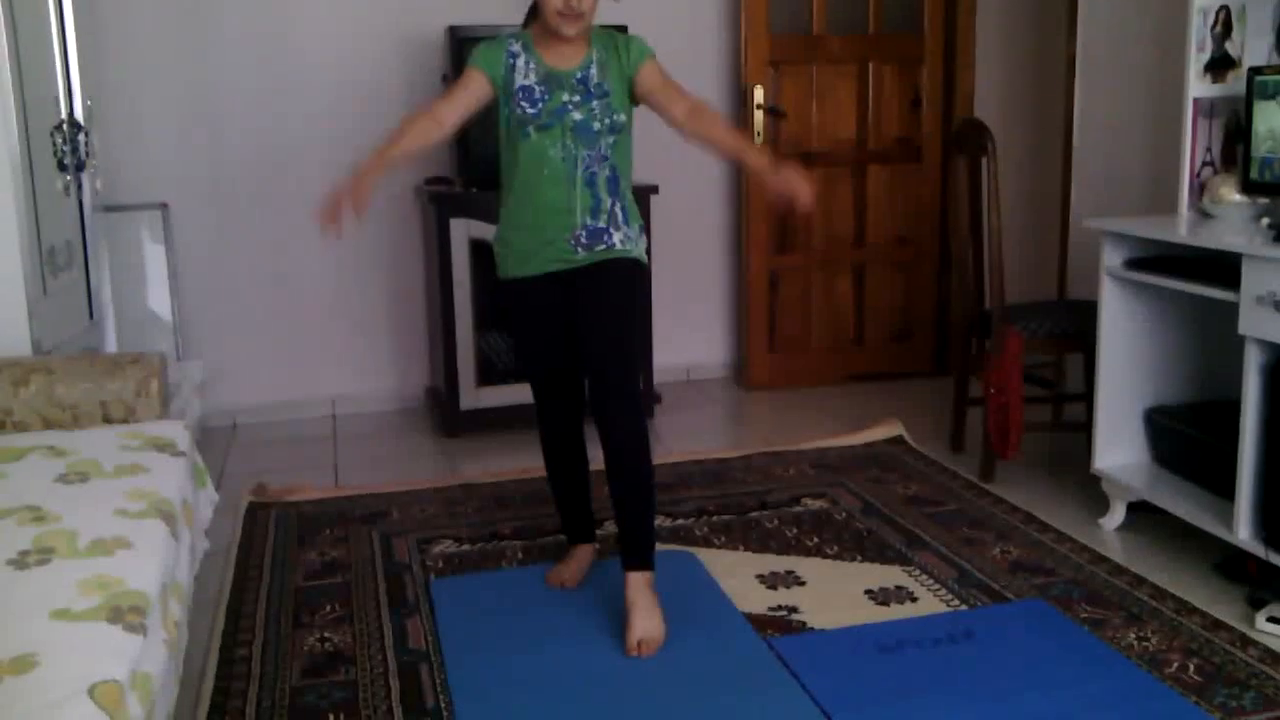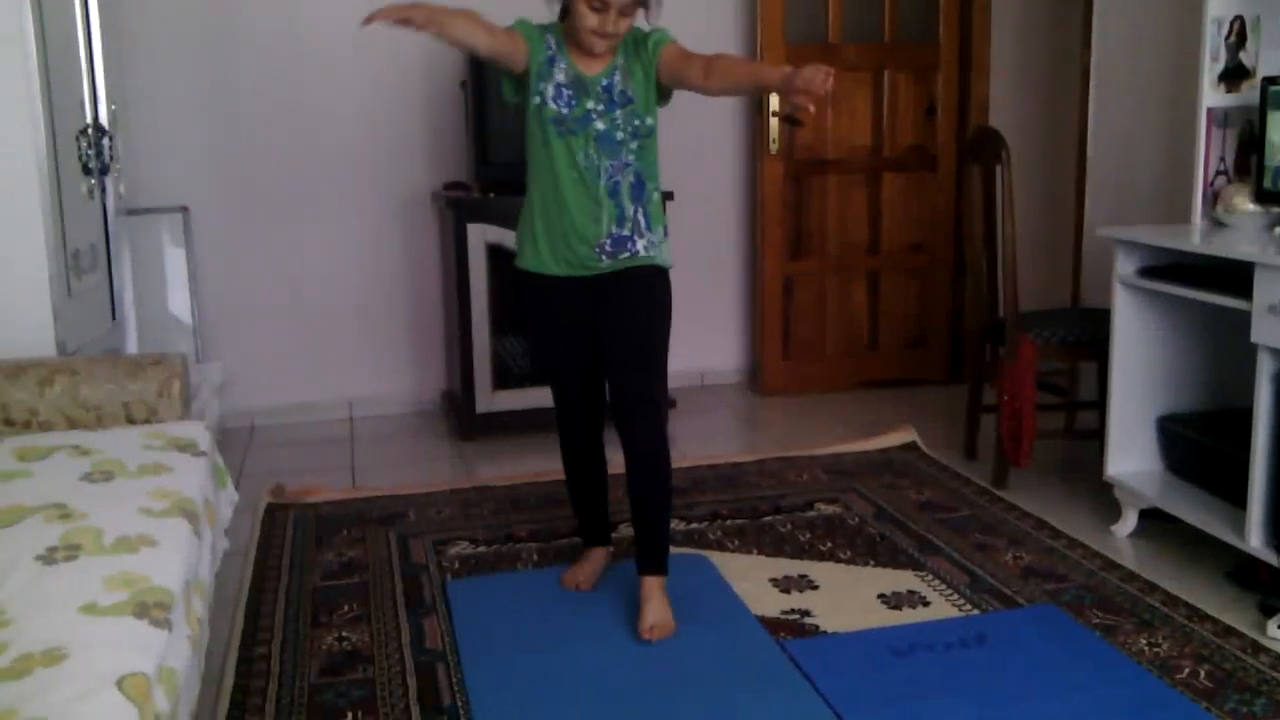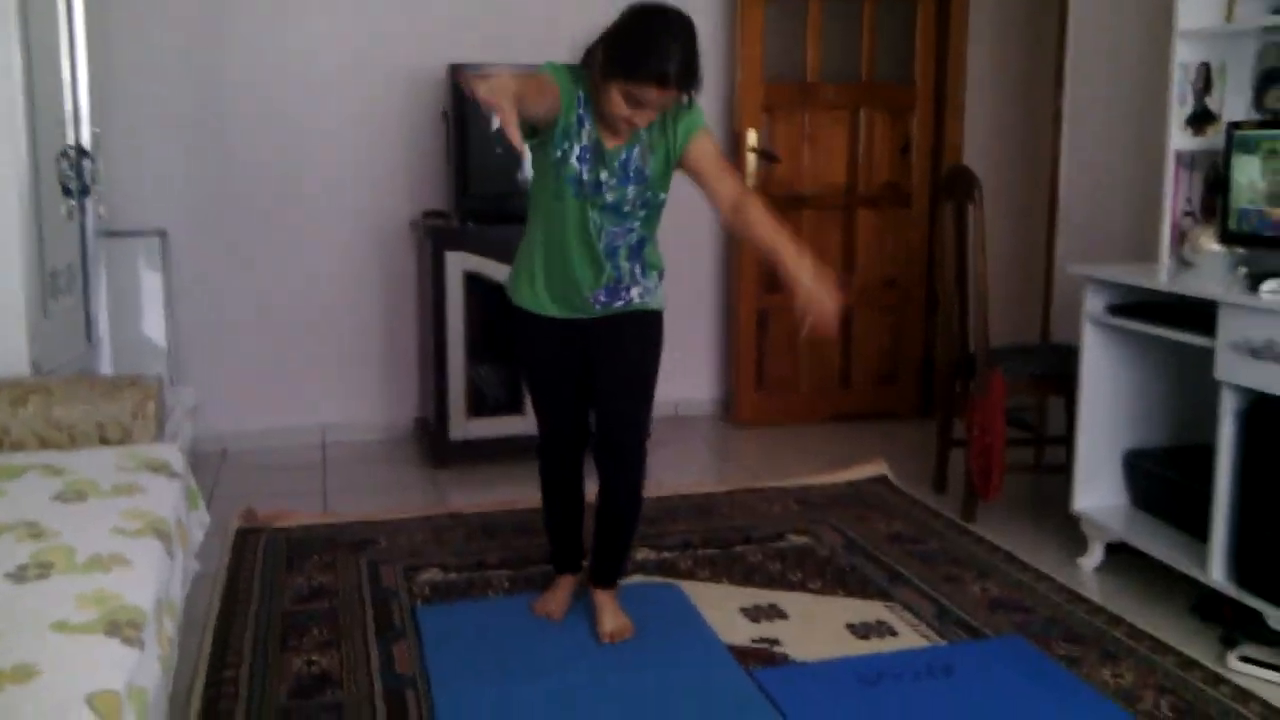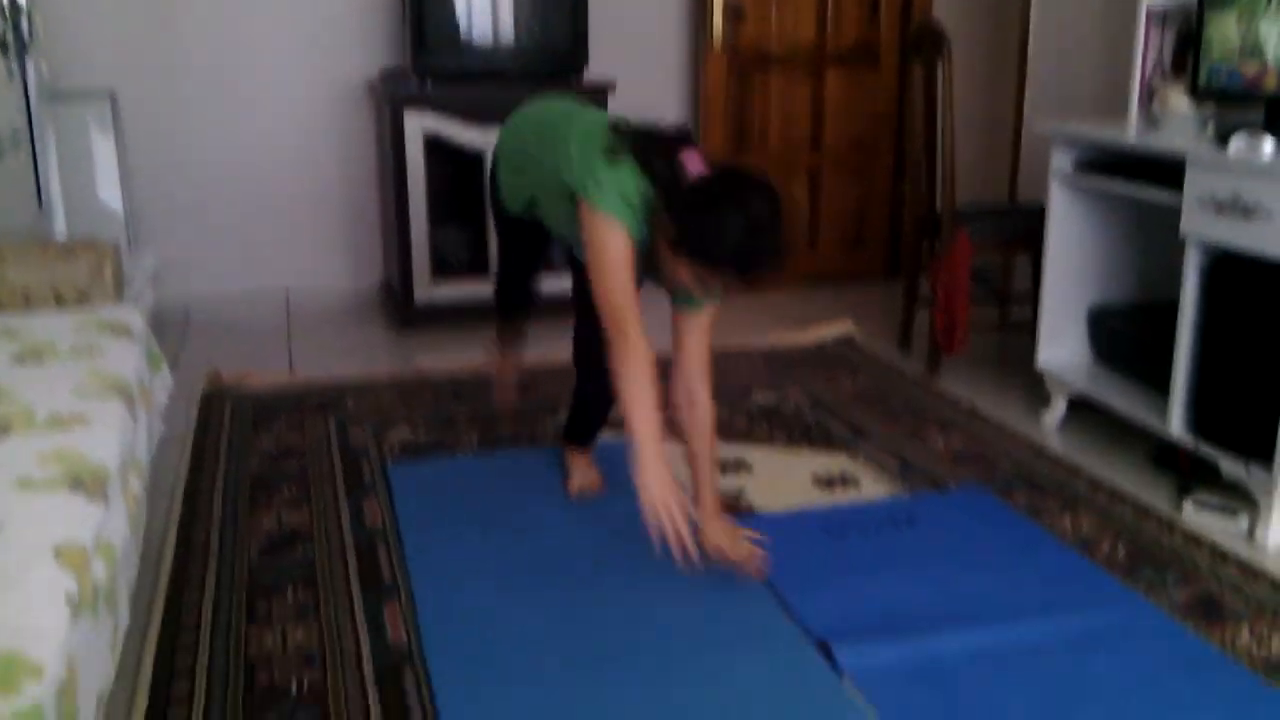
dt=0.3s
person 1, frame 1
left shoulder: (623, 53)
right shoulder: (502, 57)
left elbow: (687, 112)
right elbow: (440, 118)
left wrist: (764, 166)
right wrist: (369, 172)
left hip: (611, 257)
right hip: (532, 266)
left knee: (620, 409)
right knee: (557, 412)
left ankle: (640, 579)
right ankle: (580, 540)
person 1, frame 2
left shoulder: (648, 54)
left elbow: (708, 69)
left wrist: (784, 76)
left hip: (633, 267)
right hip: (552, 270)
left knee: (639, 417)
right knee: (576, 418)
left ankle: (653, 576)
right ankle: (594, 544)
person 1, frame 3
left shoulder: (679, 126)
right shoulder: (561, 92)
left elbow: (734, 198)
right elbow: (525, 91)
left wrist: (797, 264)
right wrist: (500, 92)
left hip: (629, 309)
right hip: (546, 305)
left knee: (623, 451)
right knee: (560, 444)
left ankle: (605, 584)
right ankle: (566, 570)
person 1, frame 4
left shoulder: (699, 240)
right shoulder: (615, 199)
left elbow: (695, 382)
right elbow: (626, 329)
left wrist: (707, 506)
right wrist: (649, 461)
right hip: (530, 155)
left knee: (600, 334)
right knee: (522, 269)
left ankle: (579, 447)
right ankle: (510, 342)
